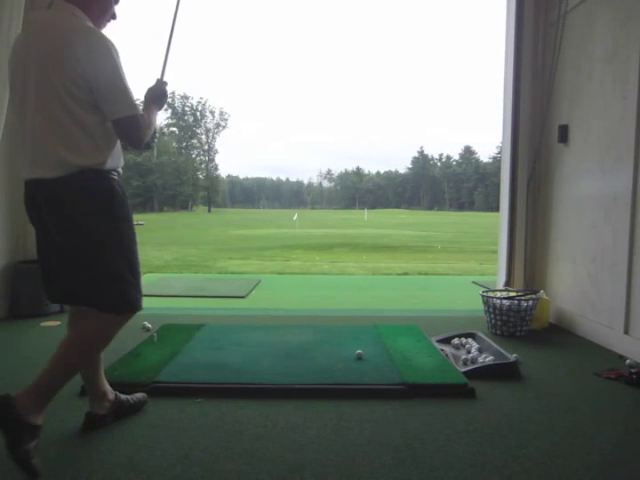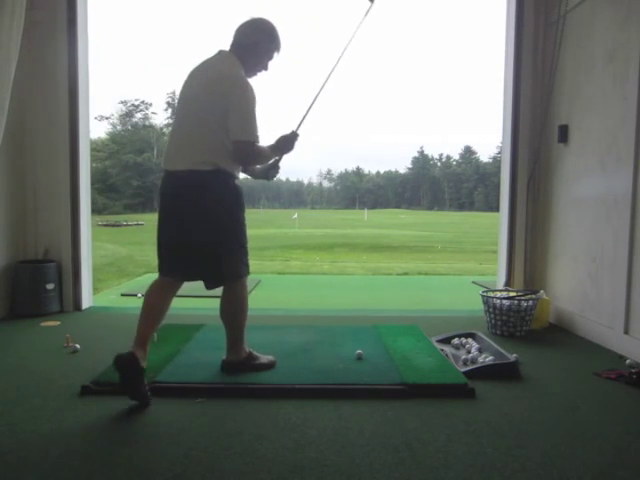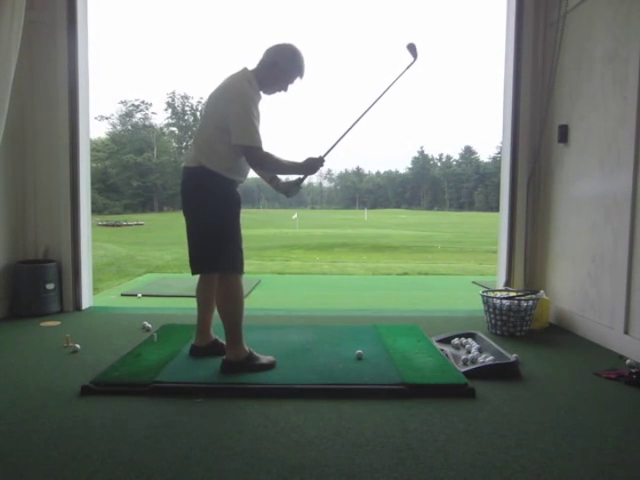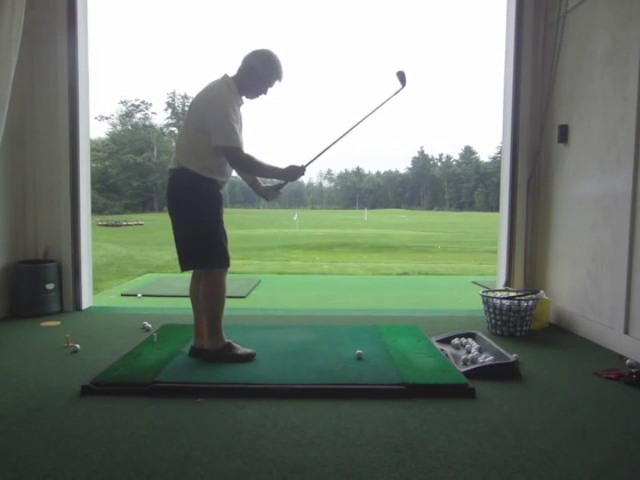
dt=1s
person 1, frame 1
right shoulder: (90, 40)
right elbow: (135, 133)
left wrist: (106, 131)
right wrist: (153, 106)
left hip: (41, 187)
right hip: (86, 188)
left knee: (86, 305)
right knee: (114, 306)
left ankle: (101, 399)
person 1, frame 2
left shoulder: (200, 72)
right shoulder: (238, 84)
right elbow: (246, 152)
left wrist: (255, 169)
right wrist: (277, 150)
left hip: (175, 182)
right hip: (211, 188)
left knee: (170, 275)
right knee: (235, 276)
left ankle: (137, 354)
right ankle: (236, 353)
person 1, frame 3
left shoulder: (241, 87)
right shoulder: (242, 93)
left elbow: (249, 155)
right elbow: (255, 157)
left wrist: (279, 183)
right wrist: (301, 168)
left hip: (205, 184)
right hip: (211, 186)
left knee: (213, 267)
right knee: (229, 270)
left ankle: (204, 339)
right ankle: (236, 352)
person 1, frame 4
left shoulder: (227, 97)
right shoulder: (220, 98)
left elbow: (234, 157)
right elbow: (236, 158)
left wrist: (259, 187)
right wrist: (283, 174)
left hip: (198, 187)
right hip: (194, 188)
left knee: (205, 267)
right knee: (215, 266)
left ankle: (202, 340)
right ankle: (215, 343)
